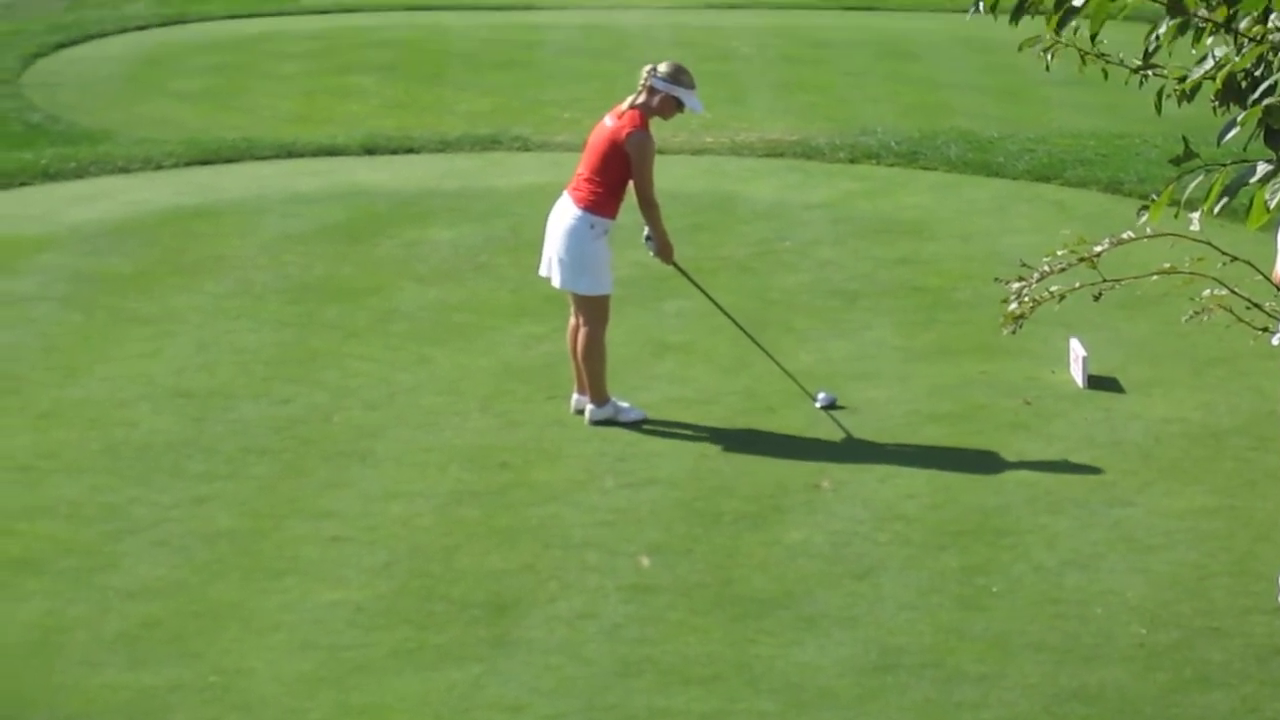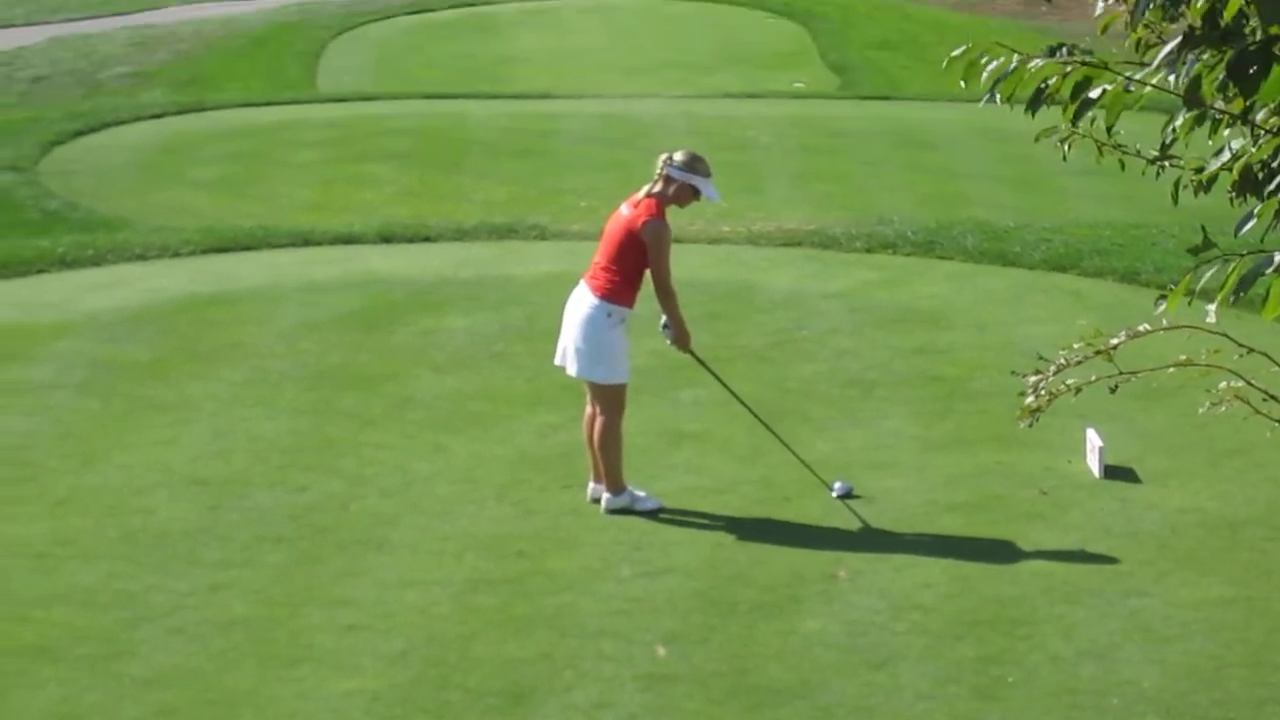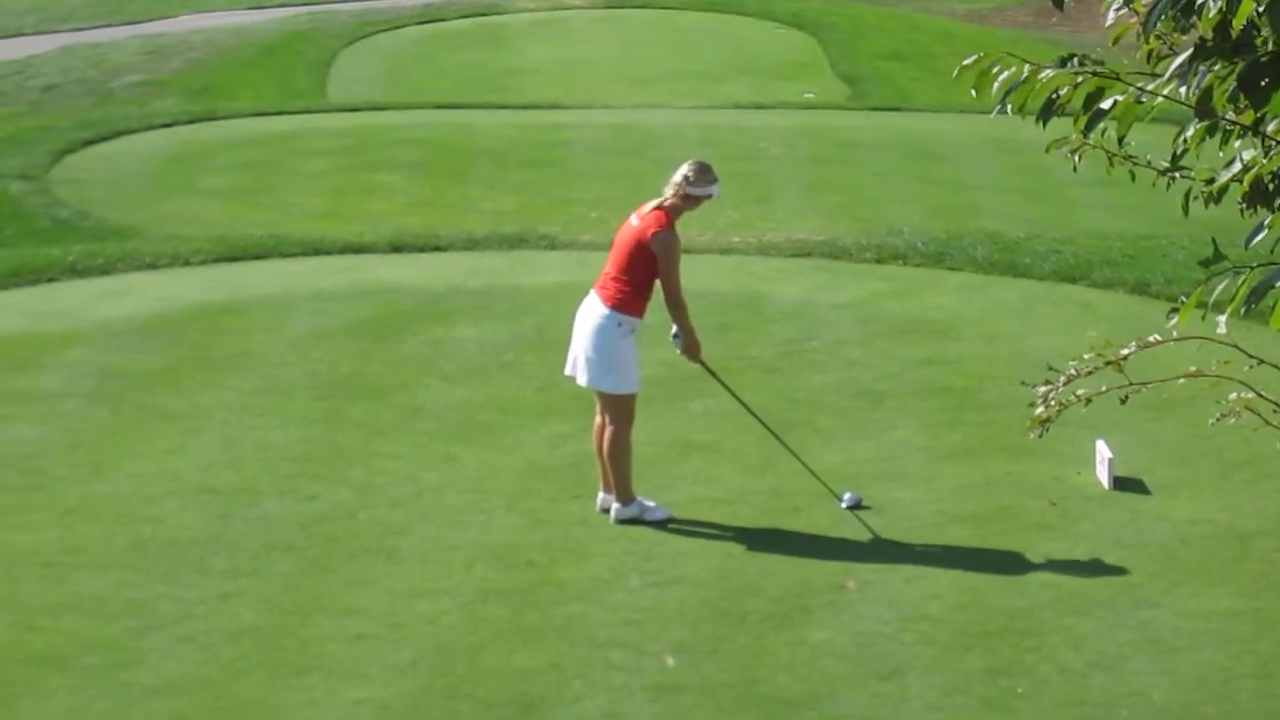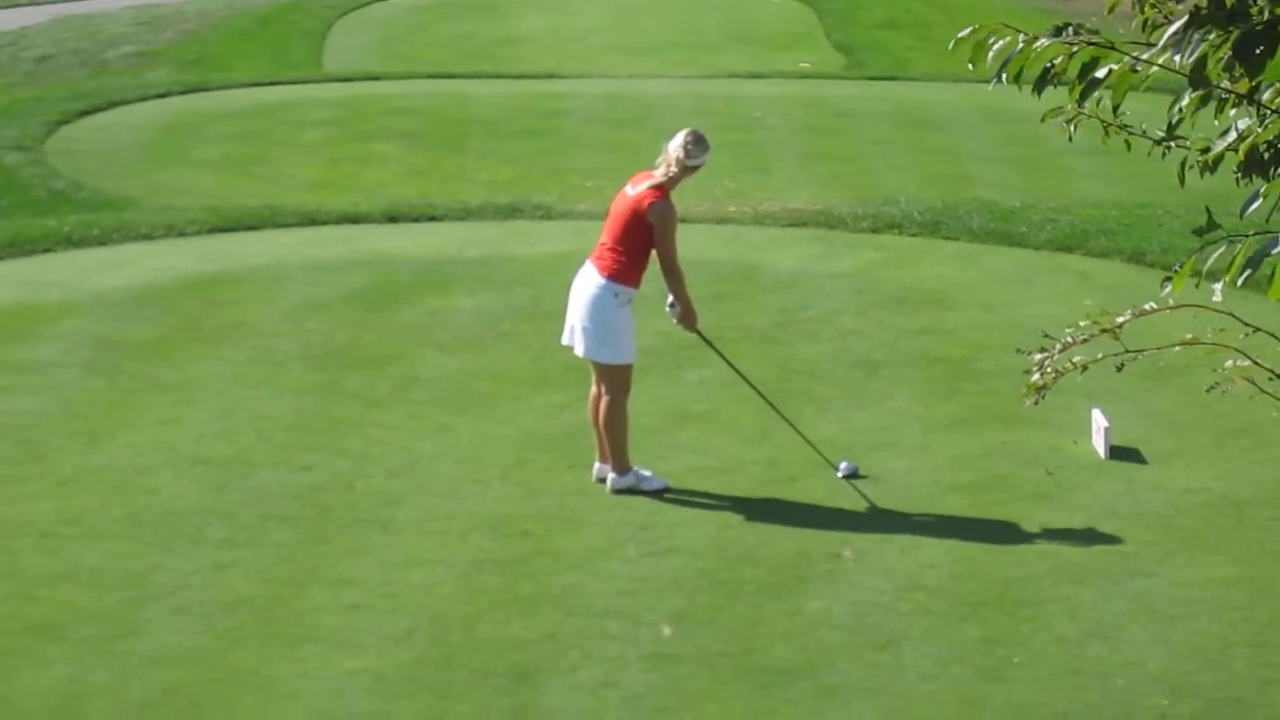
dt=0.2s
person 1, frame 1
left shoulder: (622, 112)
right shoulder: (638, 136)
right elbow: (646, 198)
left wrist: (651, 232)
right wrist: (662, 241)
left hip: (570, 214)
right hip: (585, 226)
left knee: (581, 316)
right knee: (595, 321)
left ankle: (583, 393)
right ankle: (599, 404)
person 1, frame 2
left shoulder: (638, 200)
right shoulder: (655, 225)
right elbow: (663, 287)
left wrist: (669, 320)
right wrist: (679, 329)
left hip: (587, 303)
right hip: (602, 315)
left knee: (597, 404)
right knee: (611, 410)
left ankle: (599, 482)
right ankle: (615, 493)
person 1, frame 3
left shoulder: (648, 211)
right shoulder: (664, 236)
right elbow: (673, 297)
left wrist: (679, 329)
right wrist: (690, 338)
left hip: (596, 312)
right hip: (612, 325)
left knee: (607, 414)
right knee: (621, 420)
left ankle: (609, 492)
right ankle: (625, 503)
person 1, frame 4
left shoulder: (642, 180)
right shoulder: (660, 206)
right elbow: (669, 266)
left wrist: (676, 299)
right wrist: (686, 308)
left hip: (592, 282)
right hip: (608, 295)
left knee: (602, 384)
right knee: (617, 390)
left ankle: (605, 462)
right ankle: (621, 473)
